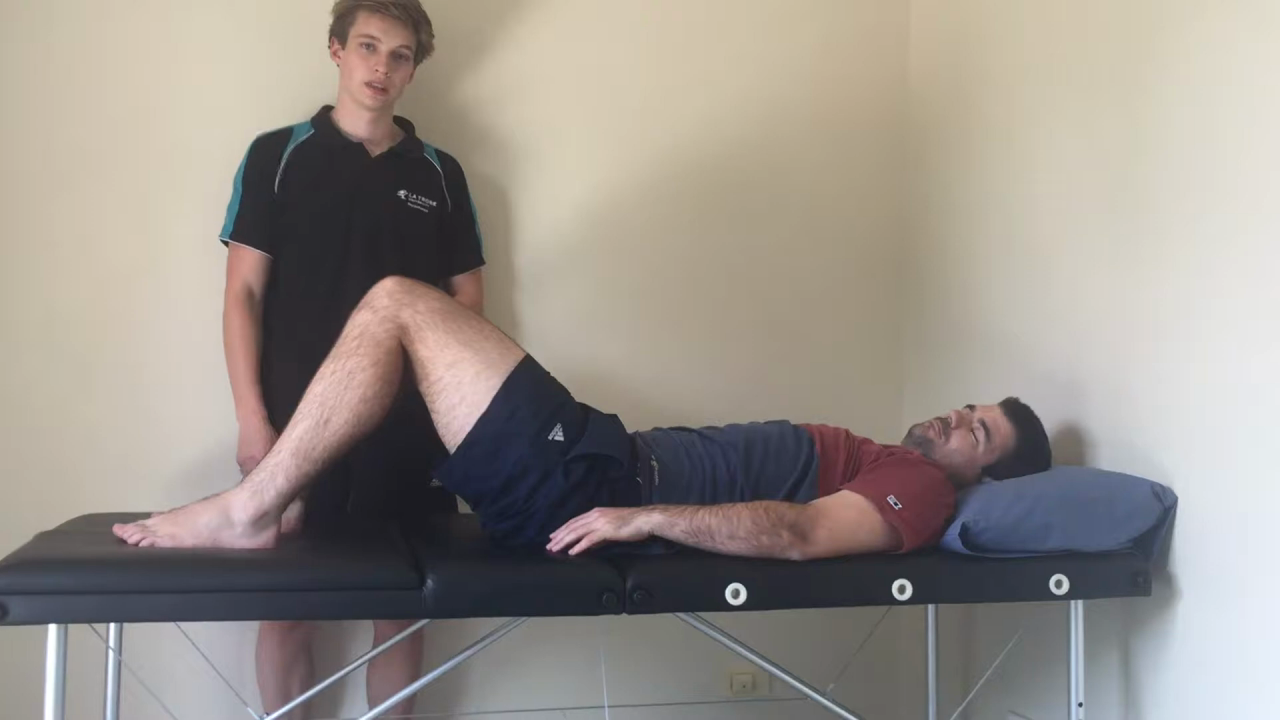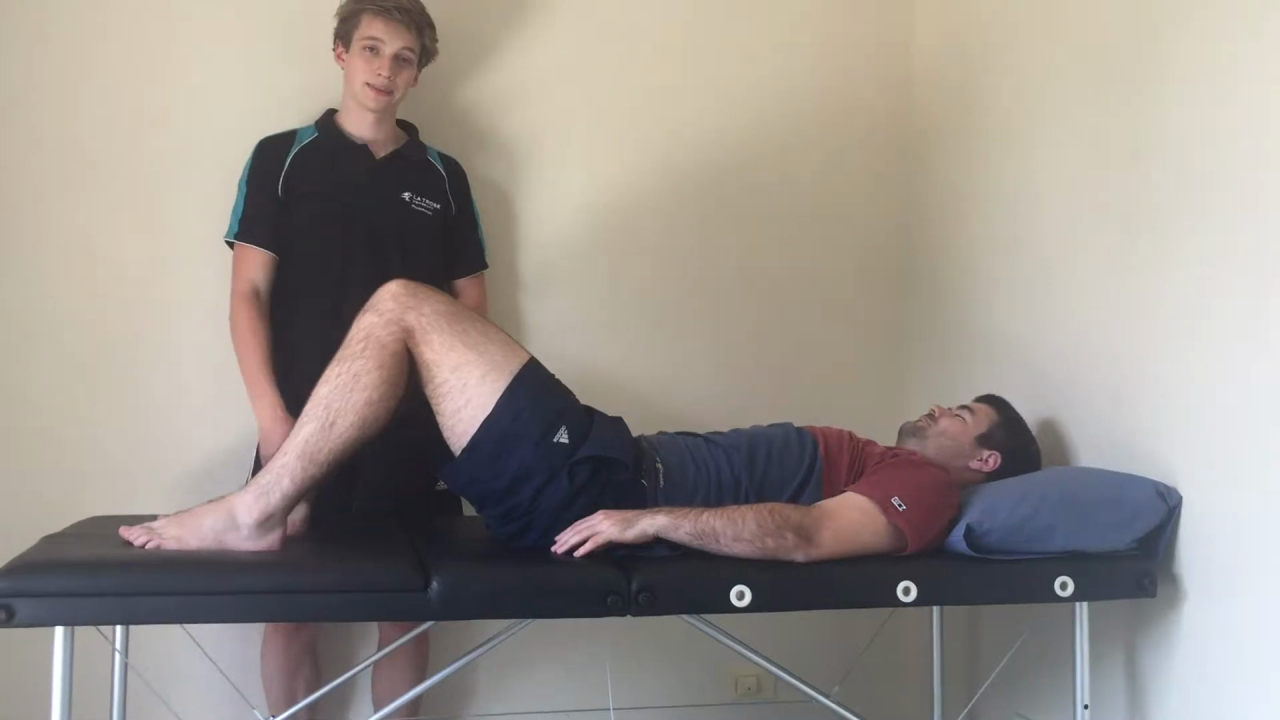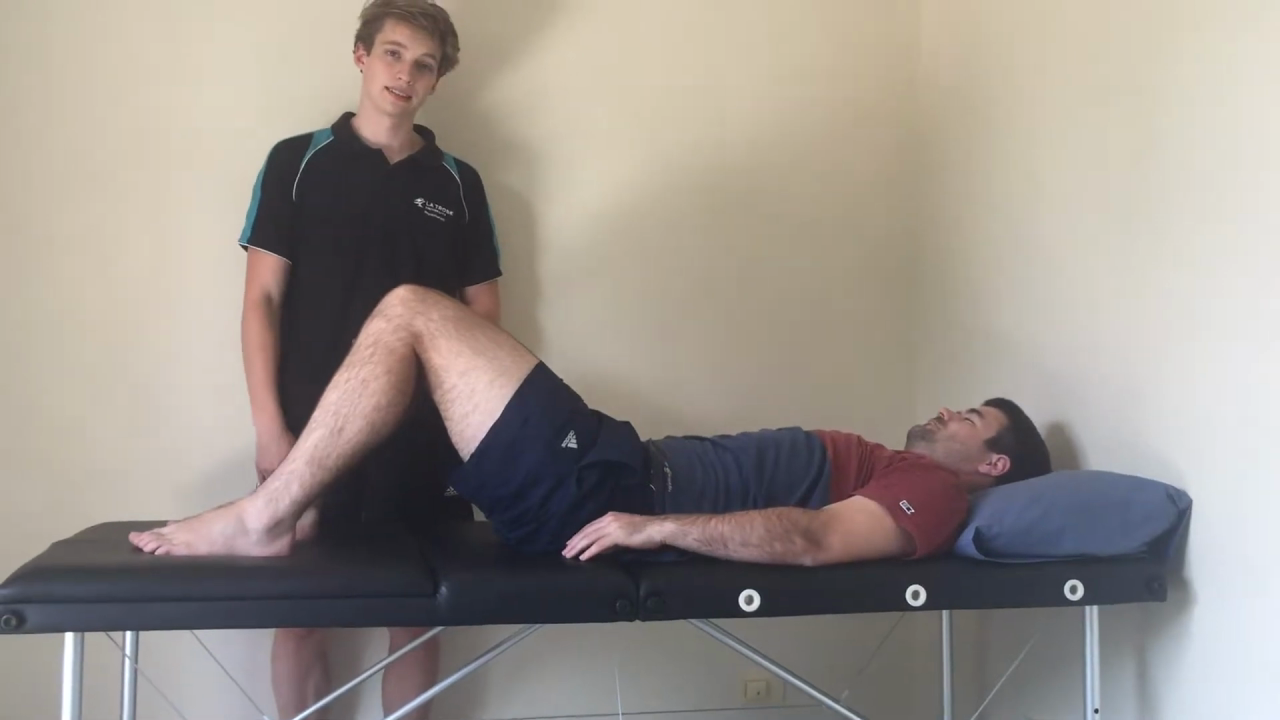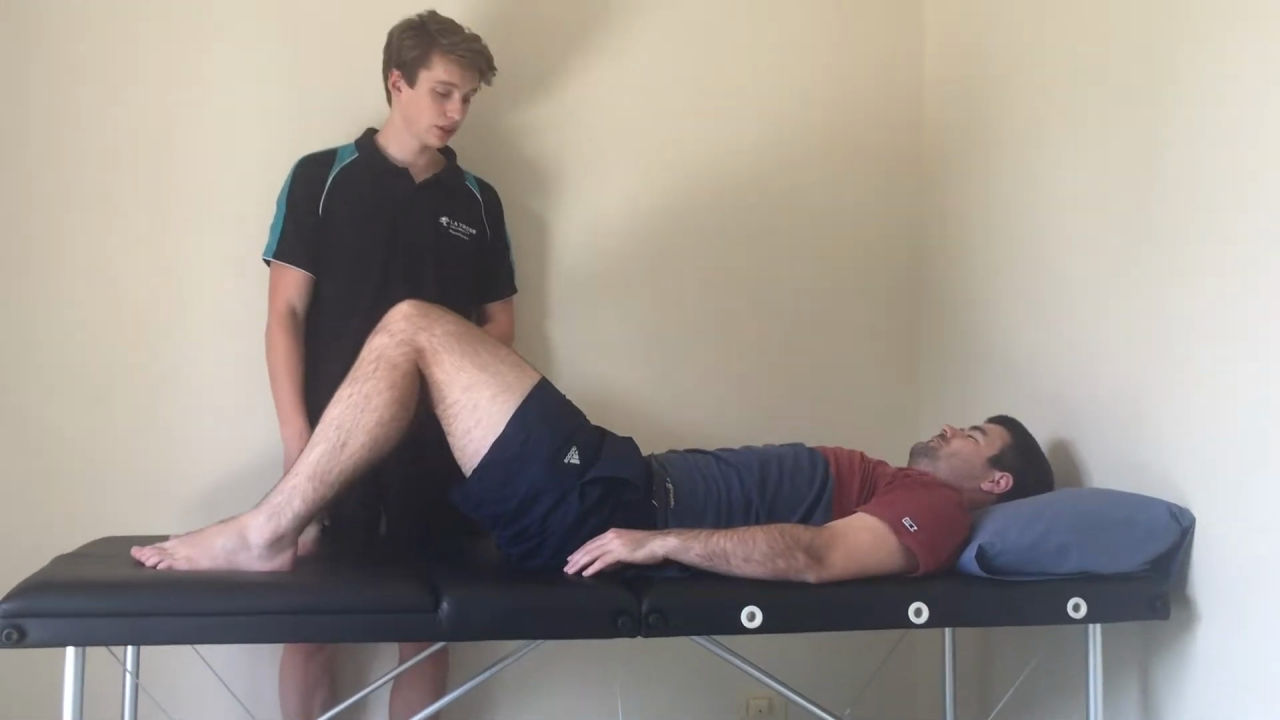
dt=0.7s
person 1, frame 1
left shoulder: (919, 488)
right shoulder: (879, 464)
left elbow: (798, 534)
left wrist: (645, 516)
left hip: (593, 483)
right hip: (615, 466)
left knee: (398, 302)
right knee: (403, 314)
left ankle: (250, 509)
right ankle: (268, 500)
person 1, frame 2
left shoulder: (923, 489)
right shoulder: (878, 466)
left elbow: (804, 537)
left wrist: (651, 519)
left hip: (599, 488)
right hip: (621, 470)
left knee: (404, 305)
right knee: (414, 318)
left ankle: (255, 512)
right ankle: (278, 504)
person 1, frame 3
left shoulder: (931, 494)
right shoulder: (885, 472)
left elbow: (808, 540)
left wrist: (656, 526)
left hip: (606, 493)
right hip: (630, 477)
left knee: (412, 311)
right knee: (417, 324)
left ankle: (264, 516)
right ankle: (289, 507)
person 1, frame 4
left shoulder: (934, 512)
right shoulder: (888, 487)
left elbow: (813, 557)
left wrist: (659, 540)
left hip: (609, 508)
right hip: (631, 491)
left knee: (414, 327)
right knee: (423, 337)
left ankle: (267, 531)
right ankle: (284, 524)
person 2, frame 1
left shoulder: (438, 171)
right shoulder: (276, 156)
left elbow: (467, 296)
right elbow: (244, 293)
right wrist: (252, 415)
left hip: (408, 424)
right hip: (299, 420)
person 2, frame 2
left shoulder: (442, 175)
right shoulder: (281, 158)
left elbow: (470, 301)
right elbow: (249, 293)
right wrist: (271, 410)
left hip: (413, 426)
right hip: (304, 422)
person 2, frame 3
left shoulder: (457, 182)
right shoulder: (297, 162)
left elbow: (483, 308)
right elbow: (262, 300)
right wrist: (269, 425)
left hip: (423, 431)
right hip: (316, 426)
person 2, frame 4
left shoulder: (477, 200)
right shoulder: (322, 178)
left elbow: (498, 321)
right elbow: (286, 315)
right wrist: (297, 440)
left hip: (440, 444)
